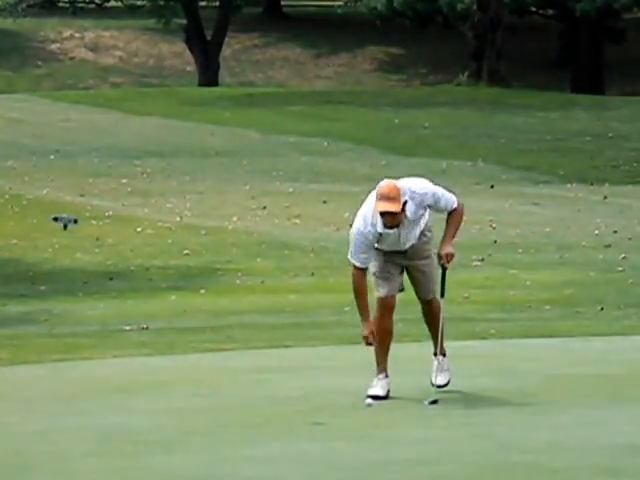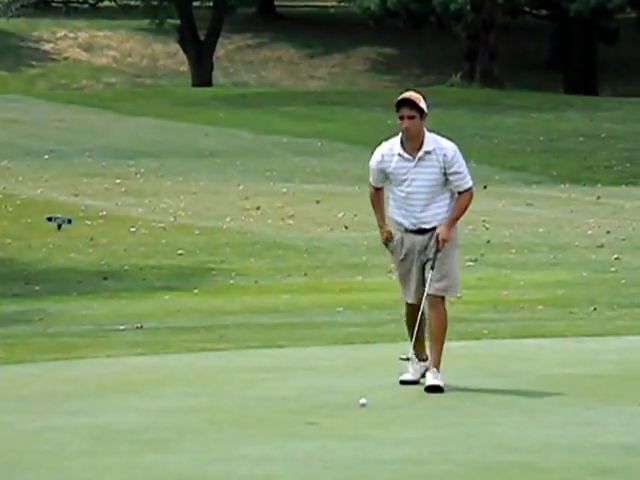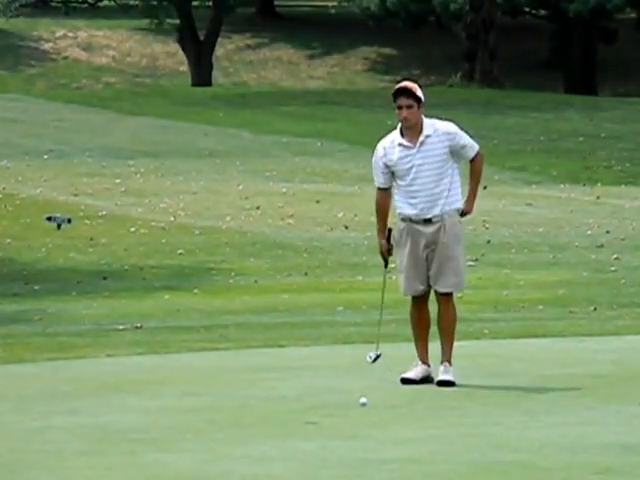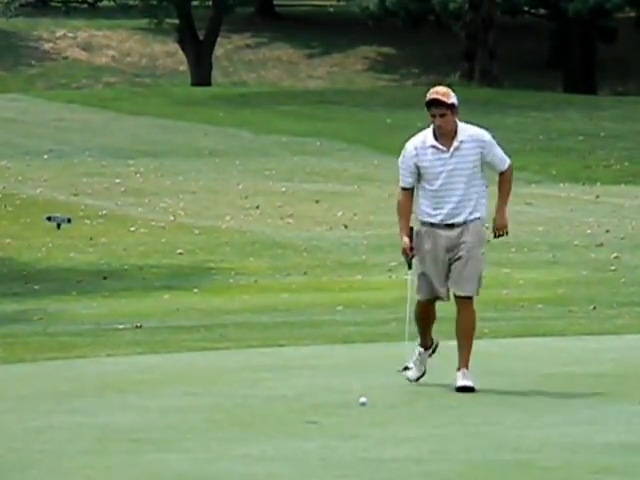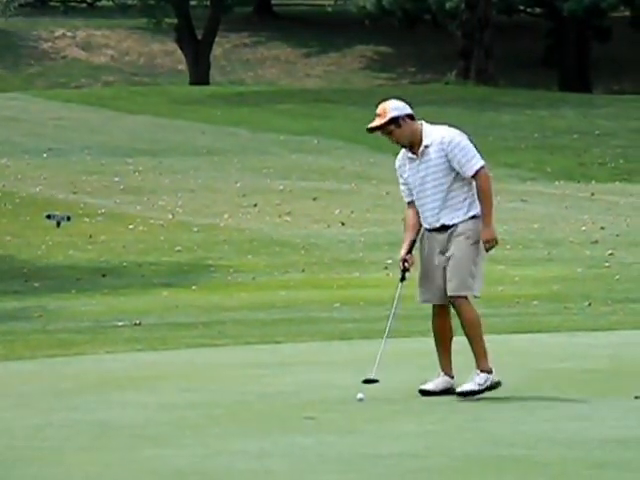
dt=1s
person 1, frame 1
left shoulder: (421, 192)
right shoulder: (364, 227)
left elbow: (457, 207)
right elbow: (358, 271)
left wrist: (447, 243)
right wrist: (365, 321)
left hip: (418, 239)
right hip: (382, 249)
left knee: (428, 298)
right knee: (385, 302)
left ankle: (440, 355)
right ankle: (381, 375)
person 1, frame 2
left shoulder: (446, 150)
right shoulder: (384, 154)
left elbow: (465, 191)
right elbow: (376, 188)
left wrist: (448, 225)
right wrist: (382, 225)
left hip: (439, 233)
right hip: (404, 235)
left knee: (436, 298)
right knee: (411, 302)
left ankle: (434, 369)
right ankle: (420, 359)
person 1, frame 3
left shoulder: (447, 133)
right shoulder: (385, 148)
left elbow: (476, 156)
right elbow: (383, 192)
left wrist: (471, 197)
right wrist: (381, 235)
left hip: (445, 222)
right hip: (410, 227)
left knee: (444, 294)
right knee: (417, 297)
left ankle: (446, 364)
right ankle: (423, 364)
person 1, frame 4
left shoulder: (479, 139)
right shoulder: (414, 147)
left elbow: (505, 170)
right elbow: (406, 193)
left wrist: (501, 212)
right wrist: (404, 233)
left hip: (469, 228)
right hip: (430, 230)
left knee: (465, 298)
right knee: (426, 298)
left ankle: (463, 370)
right ankle: (426, 345)
person 1, frame 5
left shoulder: (448, 139)
right shoulder: (402, 161)
left elbow: (482, 176)
left wrist: (488, 223)
right wrist: (406, 245)
left hip: (463, 228)
right hip: (432, 235)
left knee: (458, 297)
right knee: (438, 306)
left ankle: (485, 371)
right ankle: (446, 376)
